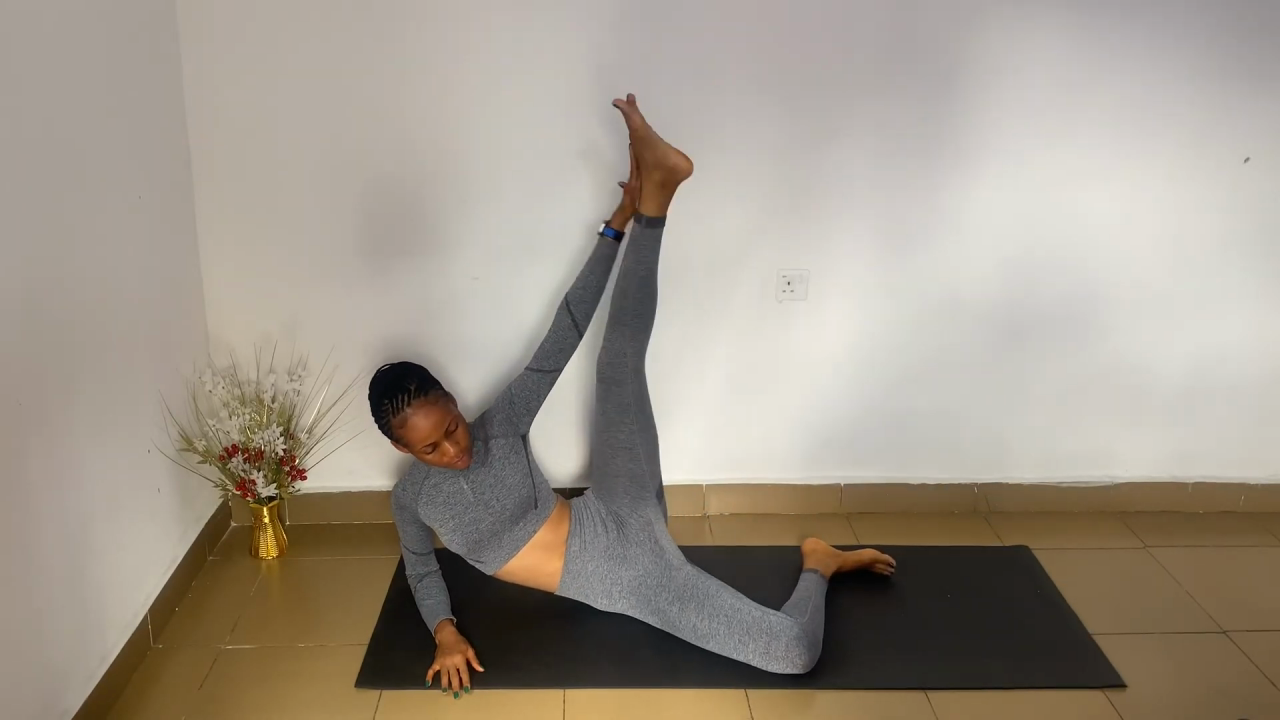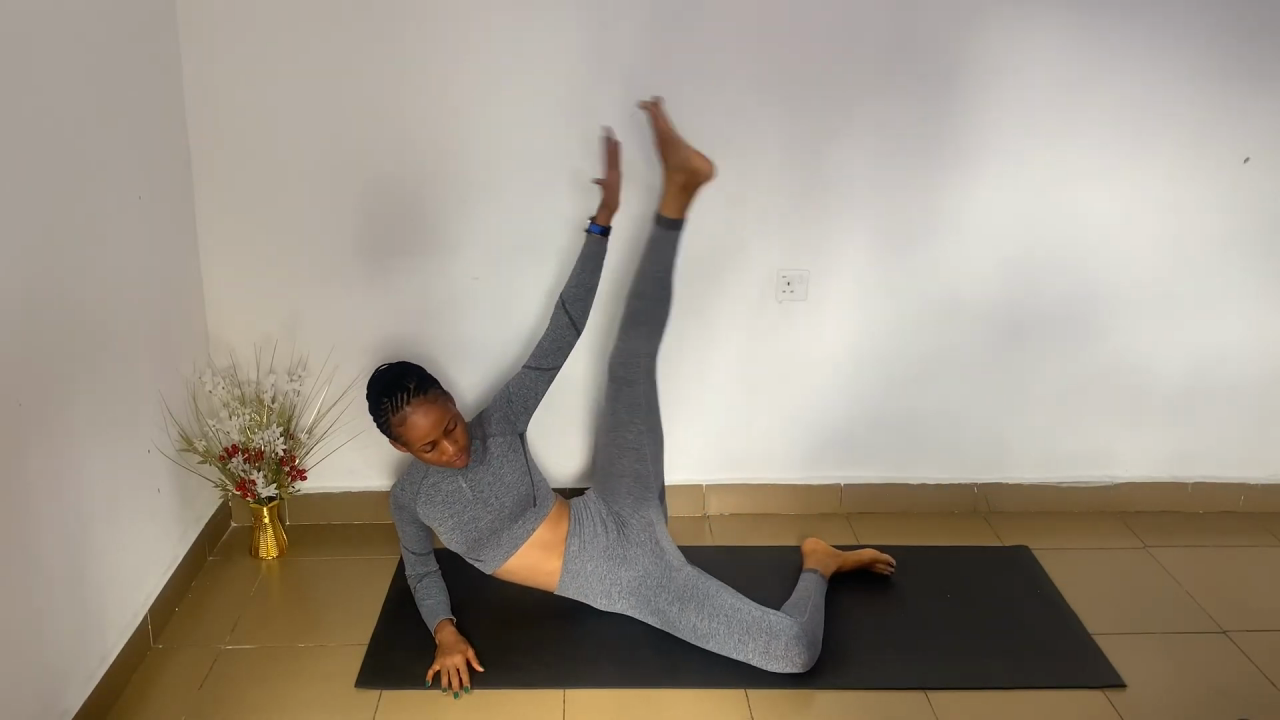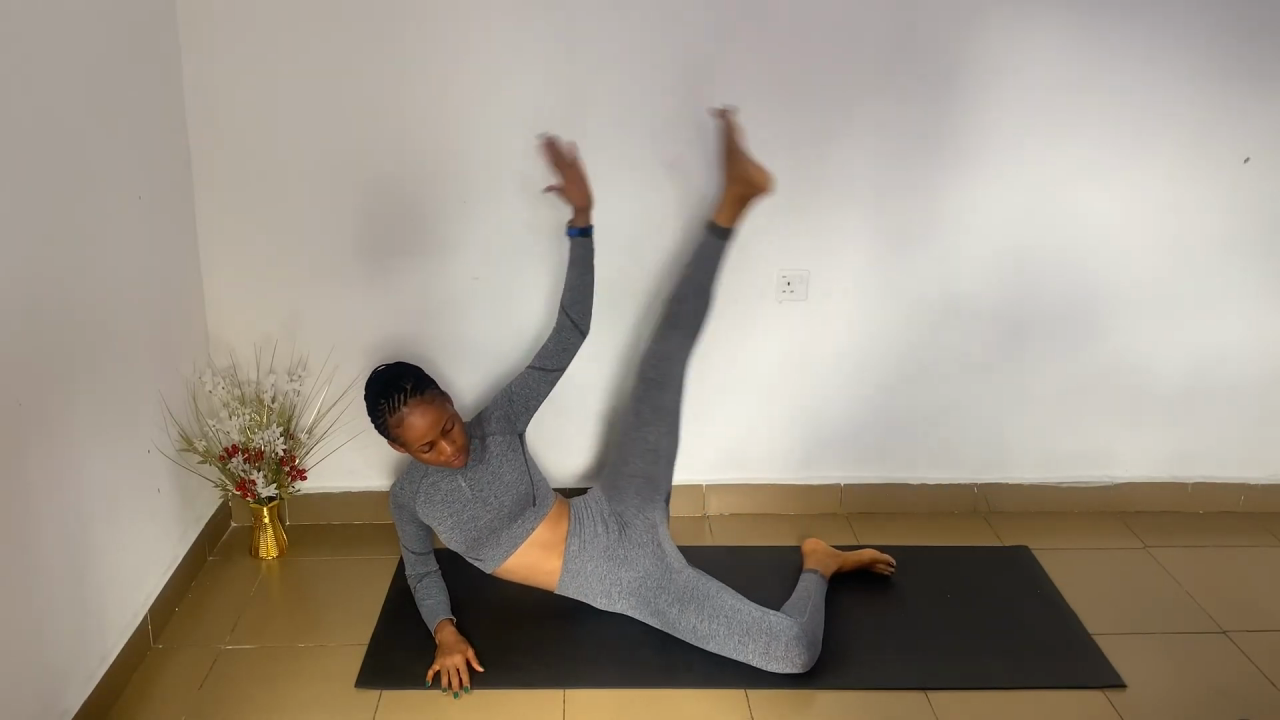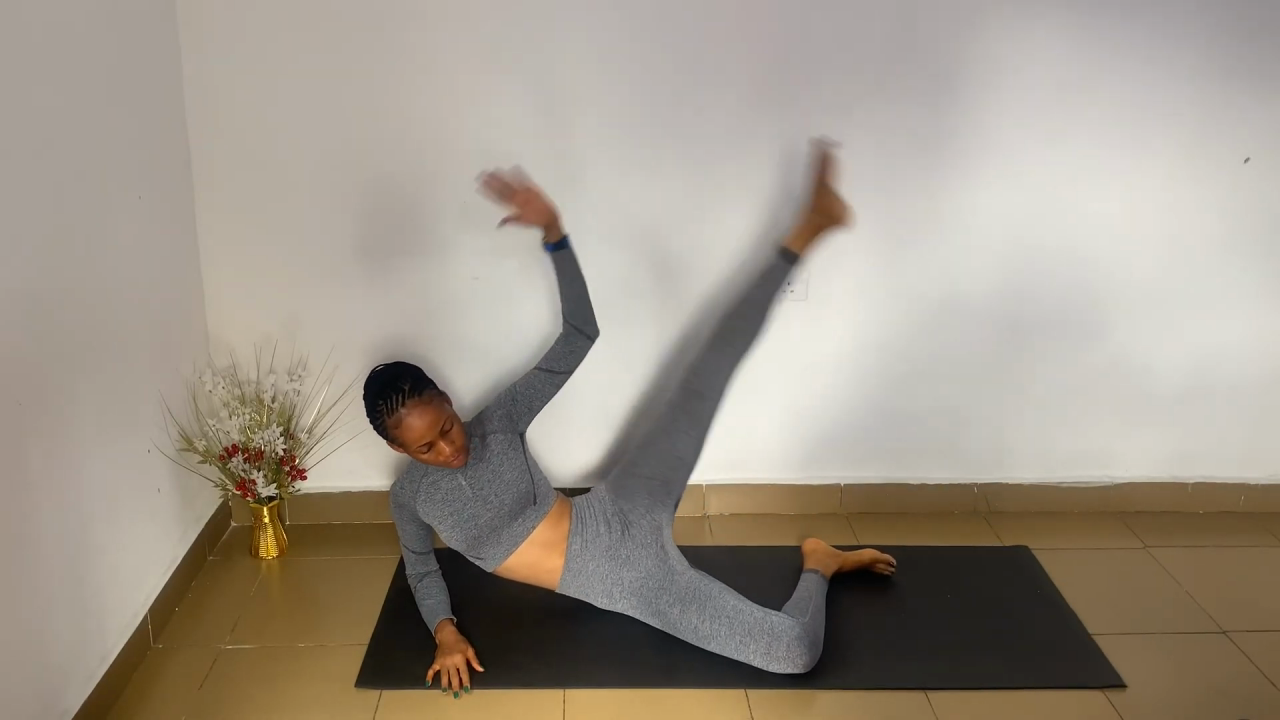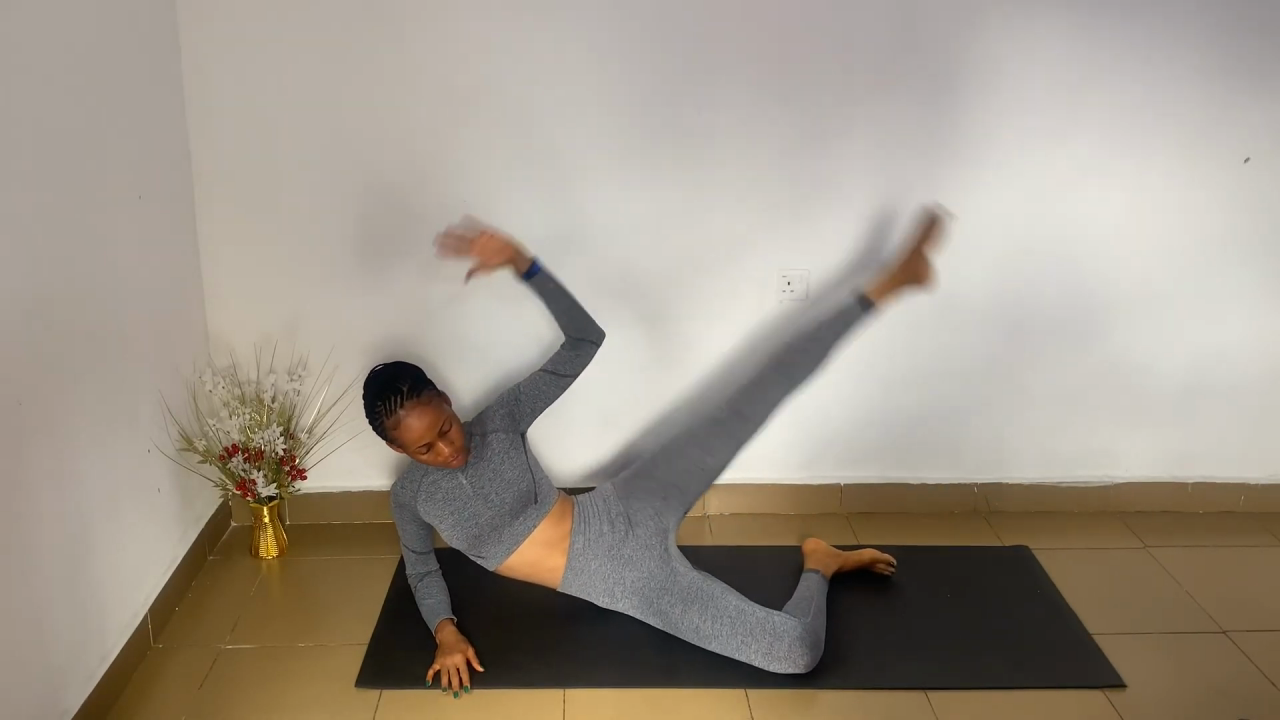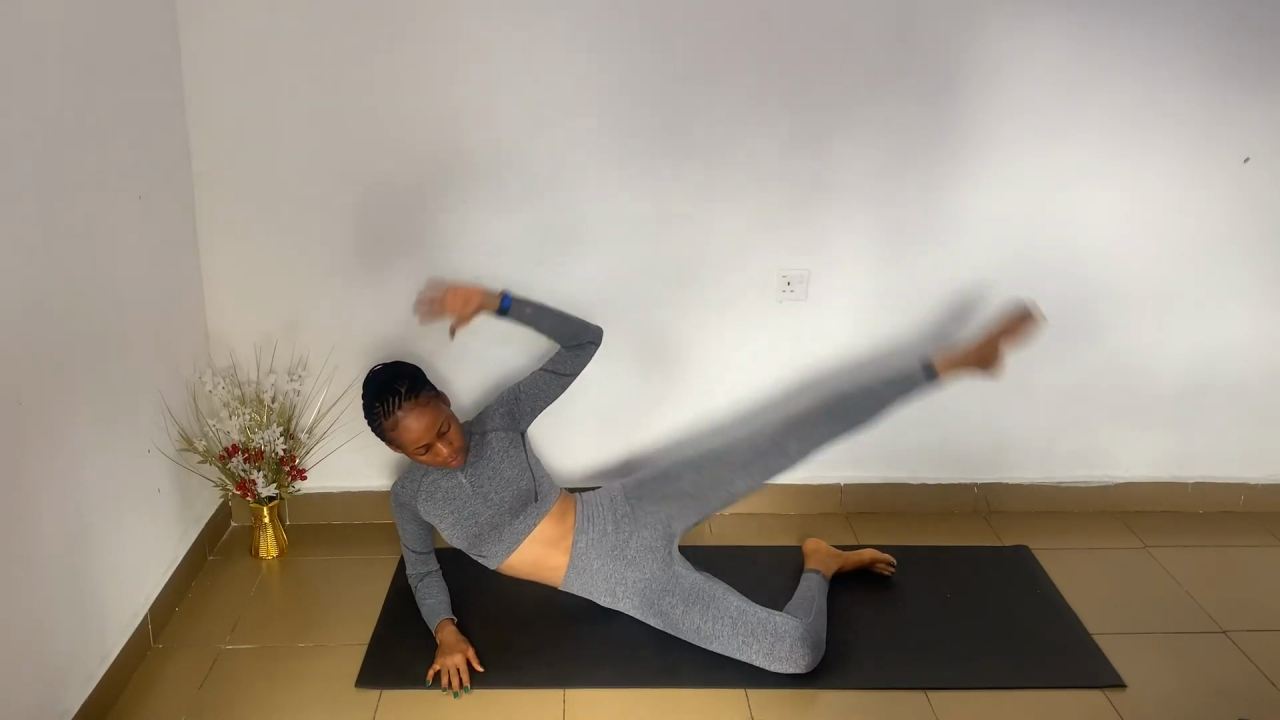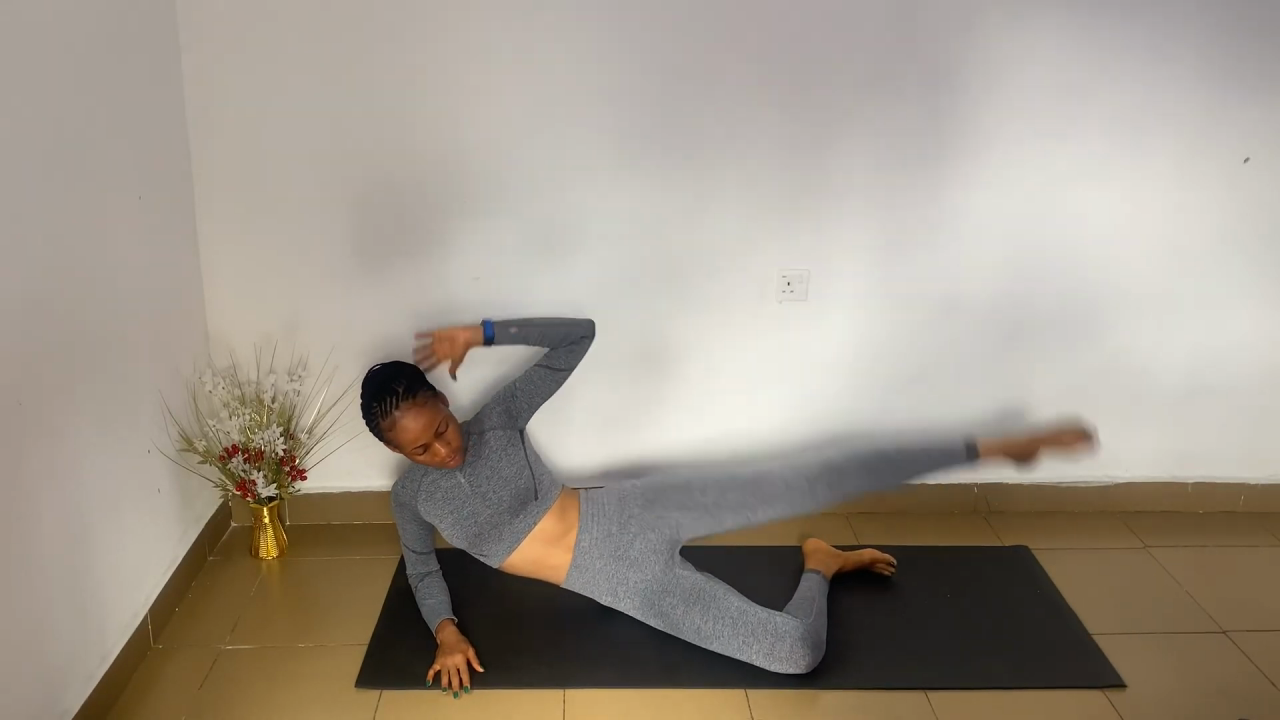
dt=0.1s
person 1, frame 1
left shoulder: (501, 422)
right shoulder: (411, 496)
left elbow: (569, 326)
right elbow: (419, 565)
left wrist: (613, 224)
right wrist: (445, 631)
left hip: (623, 526)
right hip: (615, 587)
left knee: (618, 361)
person 1, frame 2
left shoulder: (498, 421)
right shoulder: (410, 495)
left elbow: (566, 325)
right elbow: (419, 566)
left wrist: (603, 219)
right wrist: (445, 632)
left hip: (622, 525)
right hip: (616, 586)
left knee: (631, 363)
right ankle: (824, 562)
person 1, frame 3
left shoulder: (499, 420)
right shoulder: (411, 496)
left elbow: (571, 328)
right elbow: (420, 567)
left wrist: (581, 218)
right wrist: (445, 632)
left hip: (622, 522)
right hip: (620, 585)
left knee: (660, 364)
right knee: (792, 654)
right ankle: (820, 565)
person 1, frame 4
left shoulder: (498, 424)
right shoulder: (410, 496)
left elbow: (579, 335)
right elbow: (421, 568)
left wrist: (553, 234)
right wrist: (446, 633)
left hip: (623, 525)
right hip: (621, 586)
left knee: (705, 371)
right knee: (794, 652)
right ankle: (822, 564)
person 1, frame 5
left shoulder: (498, 421)
right shoulder: (410, 496)
left elbow: (585, 340)
right elbow: (420, 564)
left wrist: (521, 263)
right wrist: (446, 632)
left hip: (628, 519)
right hip: (613, 583)
left knee: (748, 405)
right knee: (794, 654)
right ankle: (822, 562)
person 1, frame 6
left shoulder: (495, 420)
right shoulder: (410, 494)
left elbow: (585, 341)
right elbow: (420, 564)
left wrist: (494, 301)
right wrist: (445, 631)
left hip: (638, 518)
right hip: (622, 587)
left knee: (786, 439)
right knee: (792, 652)
left ankle: (947, 364)
right ankle: (820, 564)
person 1, frame 7
left shoulder: (498, 415)
right shoulder: (411, 495)
left elbow: (582, 332)
right elbow: (420, 565)
left wrist: (480, 333)
right wrist: (447, 632)
left hip: (634, 518)
right hip: (622, 586)
left knee: (819, 478)
right knee: (795, 652)
left ankle: (971, 461)
right ankle: (824, 565)
